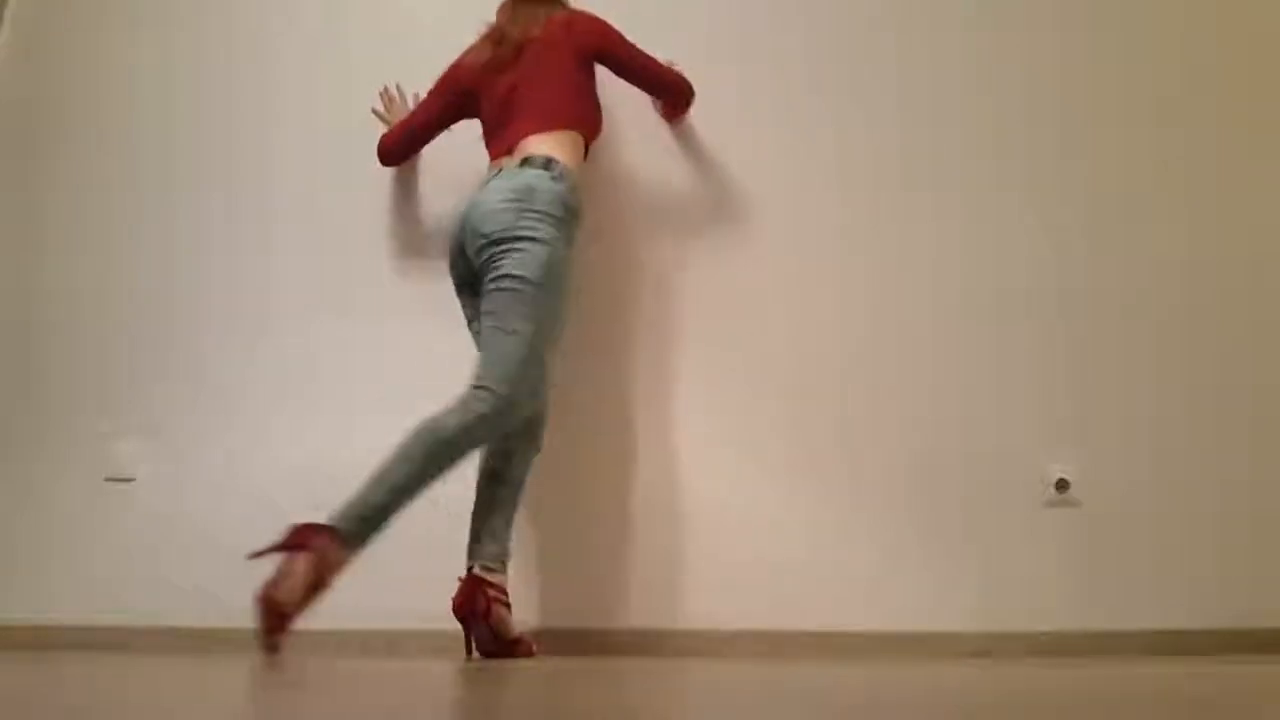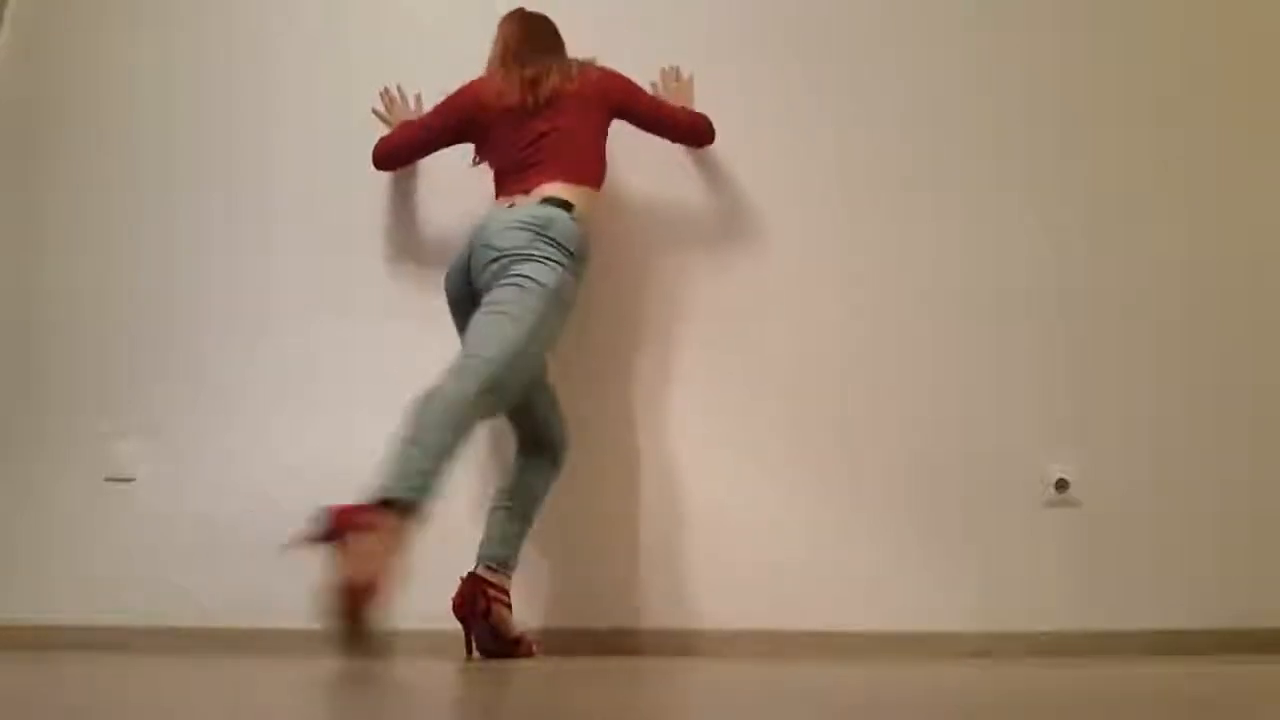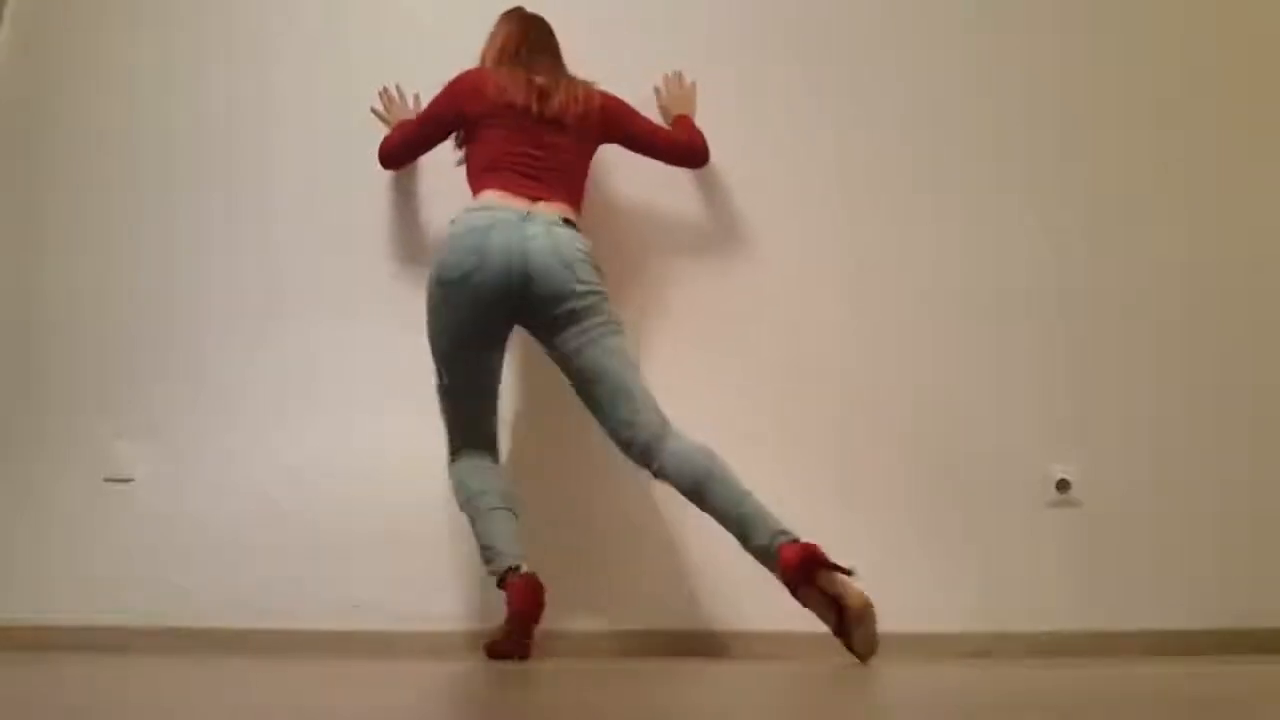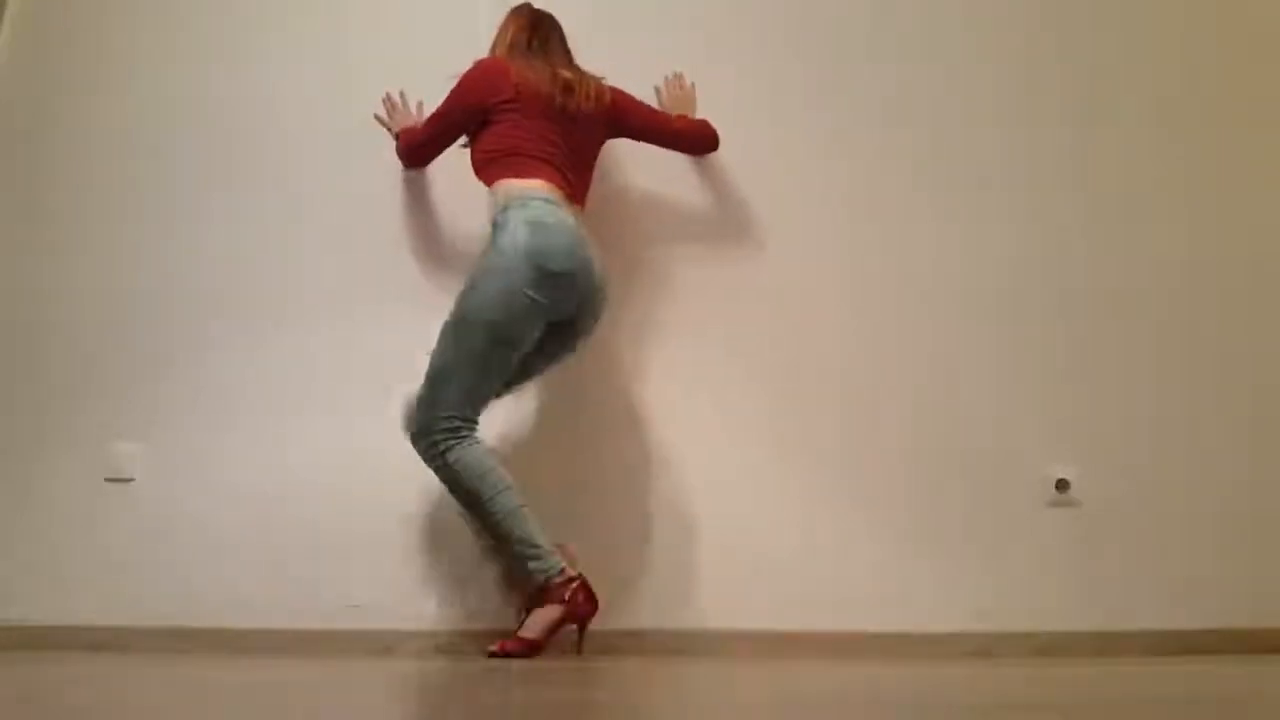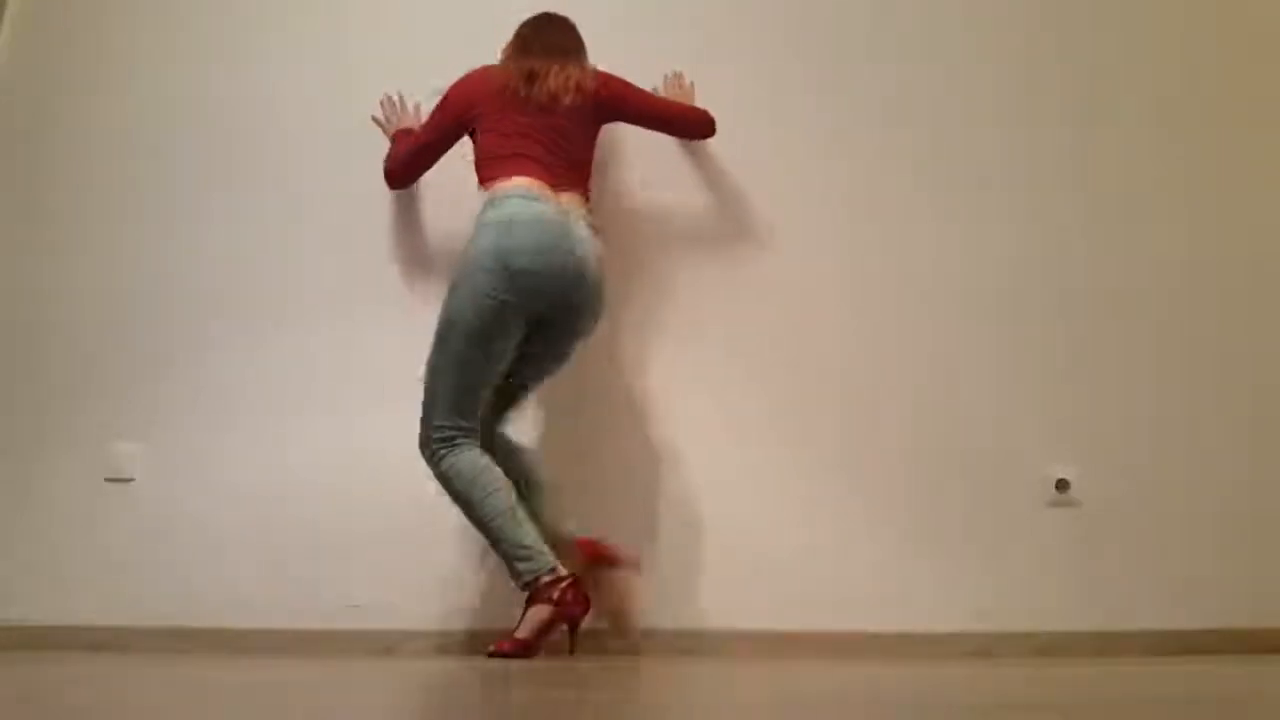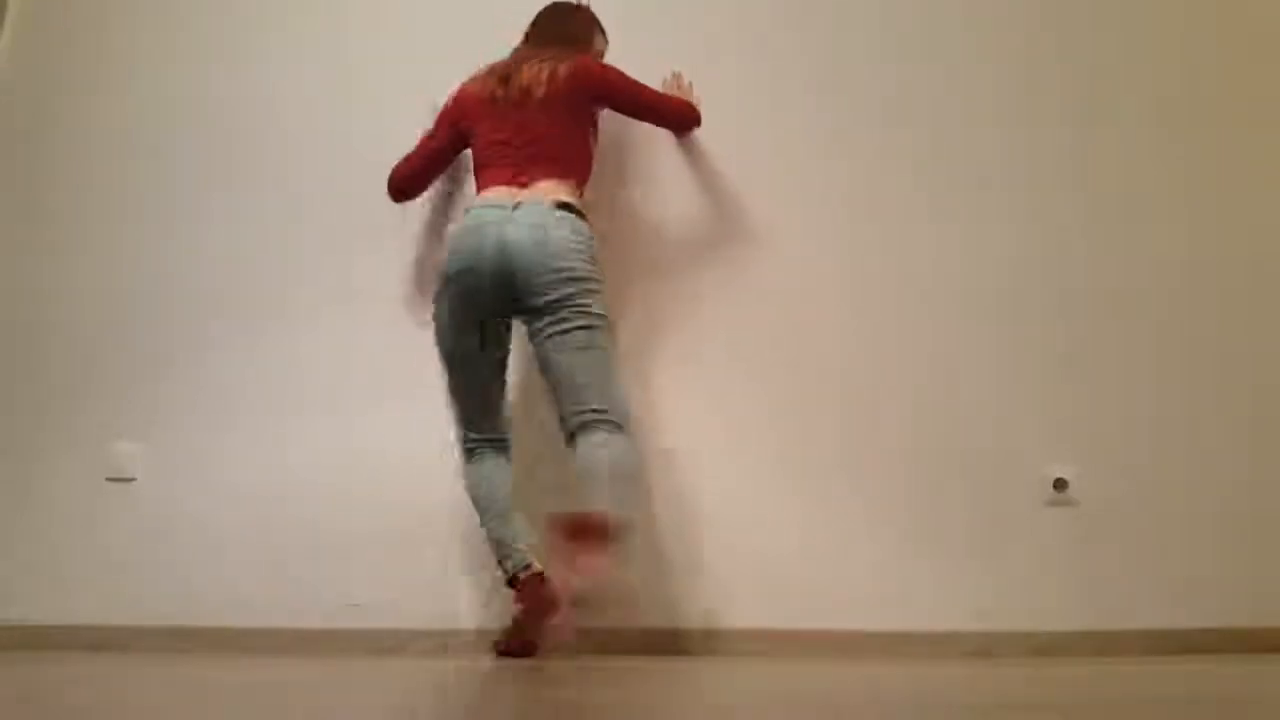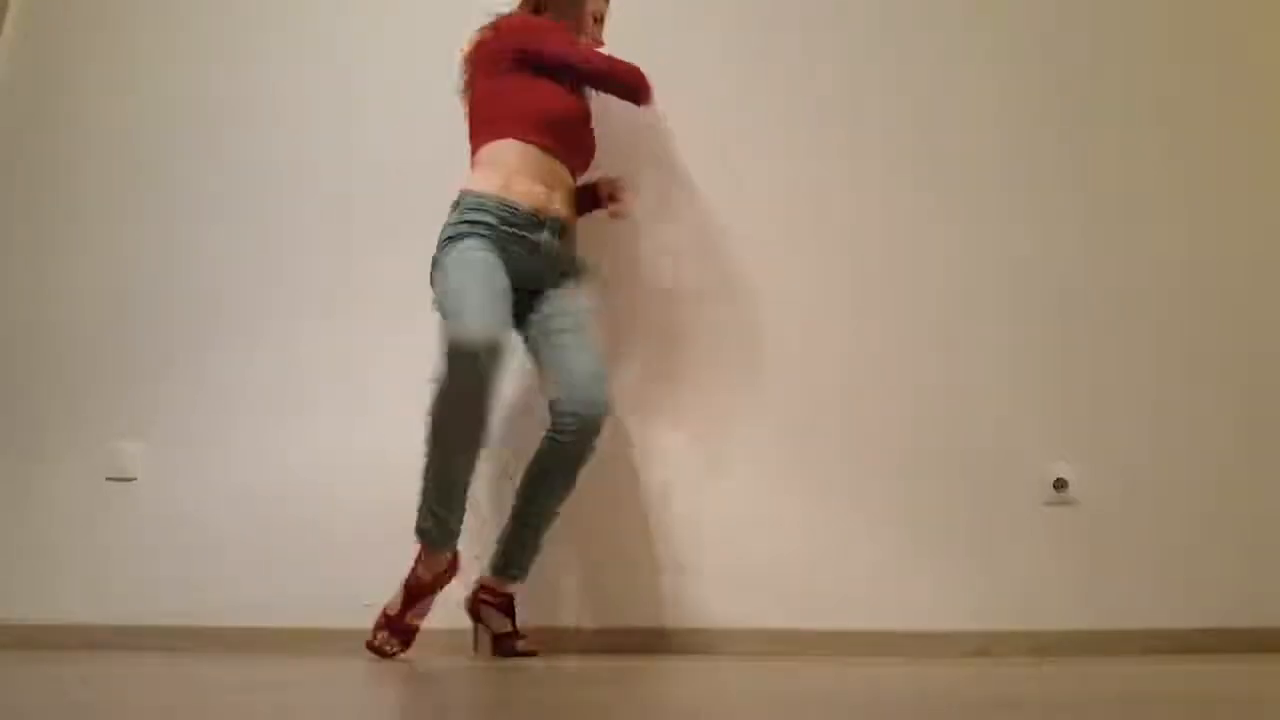
dt=0.4s
person 1, frame 1
left shoulder: (478, 59)
left elbow: (393, 150)
right elbow: (676, 90)
left wrist: (401, 121)
right wrist: (672, 112)
left hip: (487, 209)
right hip: (532, 206)
left knee: (515, 412)
right knee: (499, 400)
left ankle: (482, 586)
right ankle: (328, 545)
person 1, frame 2
left shoulder: (483, 93)
right shoulder: (595, 82)
left elbow: (386, 155)
right elbow: (697, 133)
left wrist: (405, 123)
right wrist: (679, 104)
left hip: (485, 241)
right hip: (538, 241)
left knee: (544, 437)
right knee: (474, 383)
left ankle: (488, 587)
right ankle: (379, 521)
person 1, frame 3
left shoulder: (472, 87)
right shoulder: (590, 104)
left elbow: (392, 154)
right elbow: (692, 152)
left wrist: (401, 122)
right wrist: (680, 112)
left hip: (472, 246)
right hip: (559, 254)
left knee: (470, 445)
right knee: (651, 436)
left ankle: (515, 578)
right ankle: (797, 562)
person 1, frame 4
left shoulder: (492, 75)
right shoulder: (597, 97)
left elbow: (415, 153)
right elbow: (703, 140)
left wrist: (405, 126)
right wrist: (681, 111)
left hip: (531, 242)
right hip: (578, 267)
left knee: (442, 429)
right knee: (438, 414)
left ankle: (558, 584)
right ankle: (544, 571)
person 1, frame 5
left shoulder: (479, 84)
right shoulder: (590, 86)
left elbow: (400, 172)
right elbow: (701, 124)
left wrist: (402, 132)
right wrist: (676, 99)
left hip: (513, 237)
right hip: (581, 261)
left knee: (447, 435)
right knee: (478, 423)
left ankle: (550, 582)
right ankle: (577, 555)
person 1, frame 6
left shoulder: (475, 90)
right shoulder: (584, 73)
left elbow: (401, 185)
right elbow: (684, 118)
right wrist: (681, 97)
left hip: (476, 242)
right hip: (553, 242)
left knee: (483, 440)
right knee: (598, 422)
left ankle: (525, 576)
right ankle: (592, 527)
person 1, frame 7
left shoulder: (564, 90)
right elbow: (630, 80)
left wrist: (592, 194)
left hip: (552, 262)
right hip: (481, 234)
left knee: (582, 410)
right knee: (472, 347)
left ankle: (500, 587)
right ankle: (433, 558)
